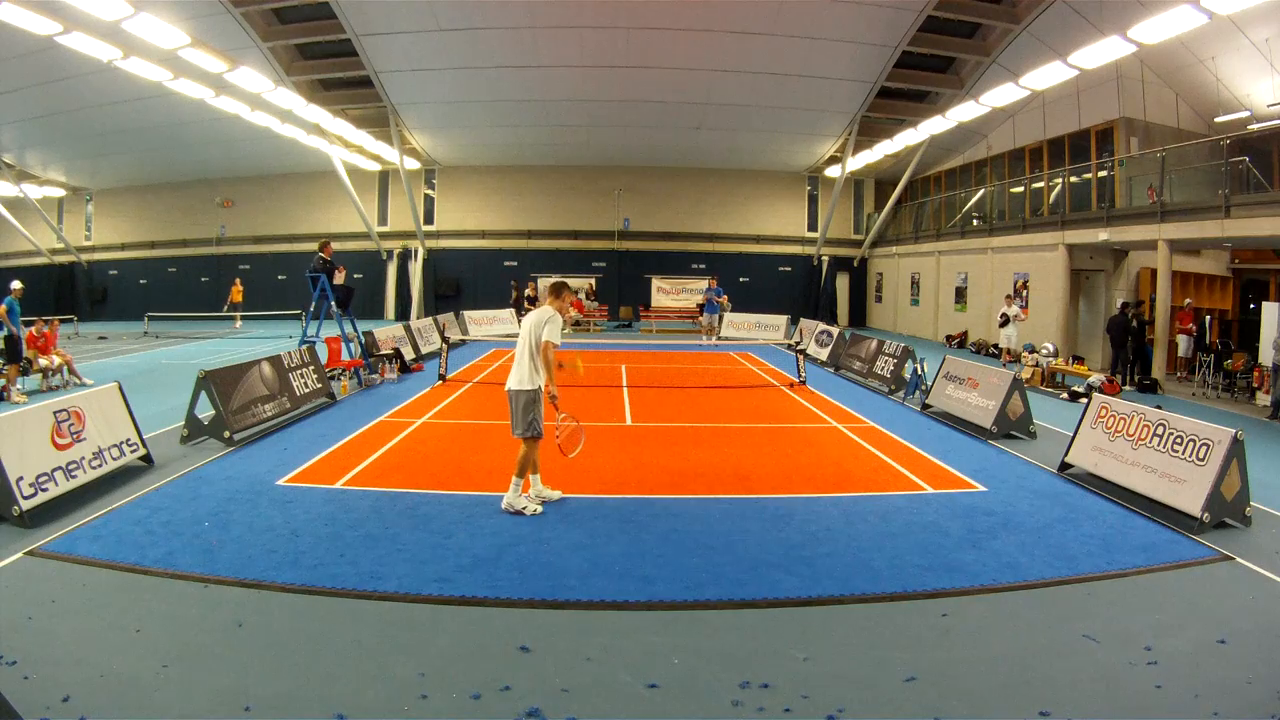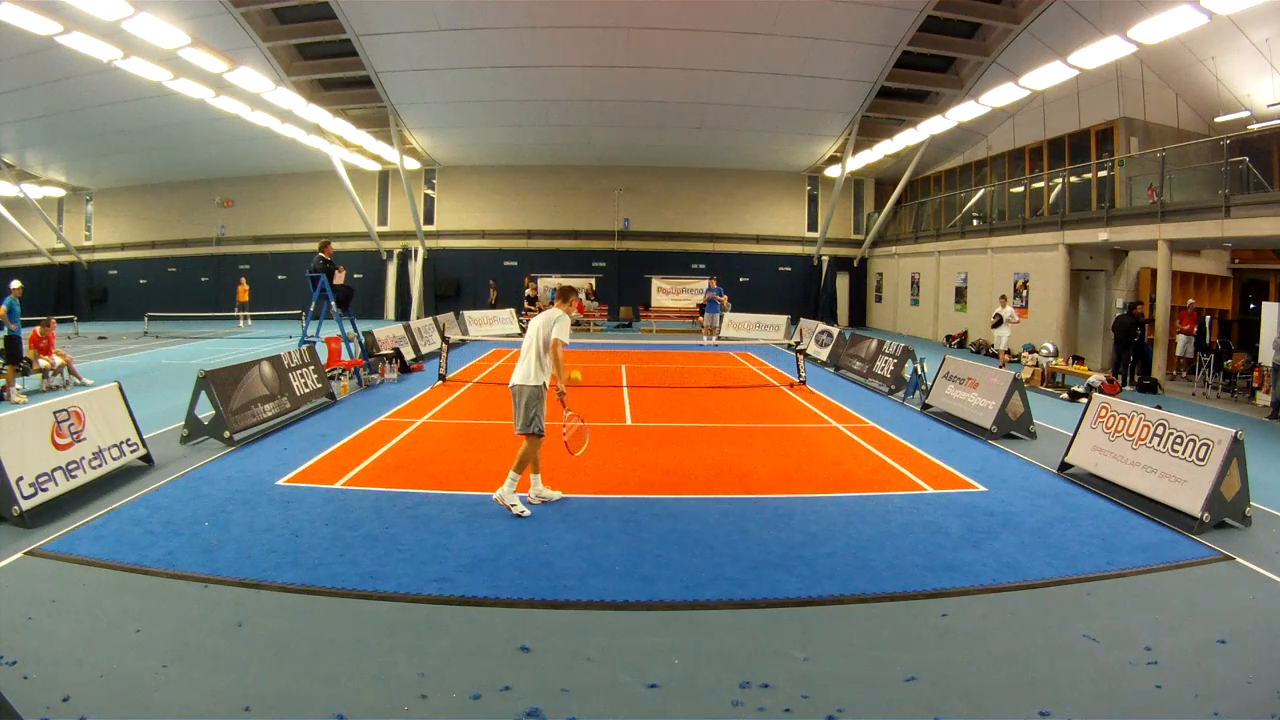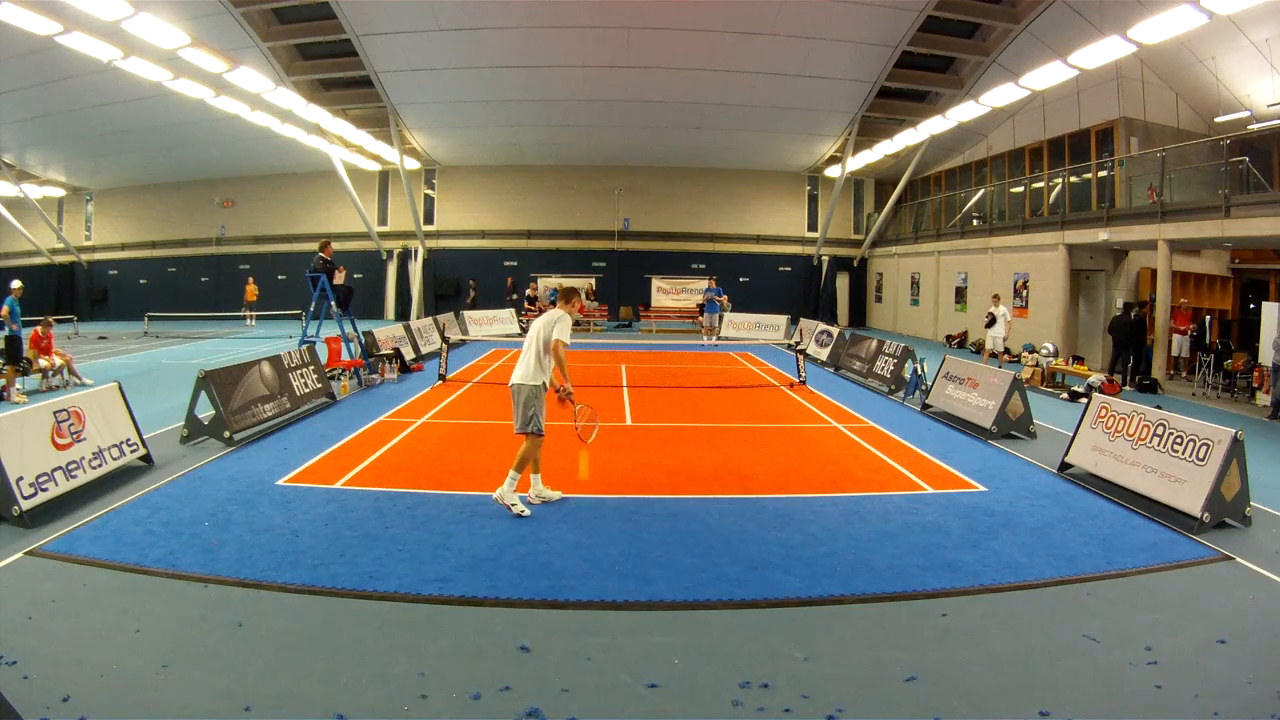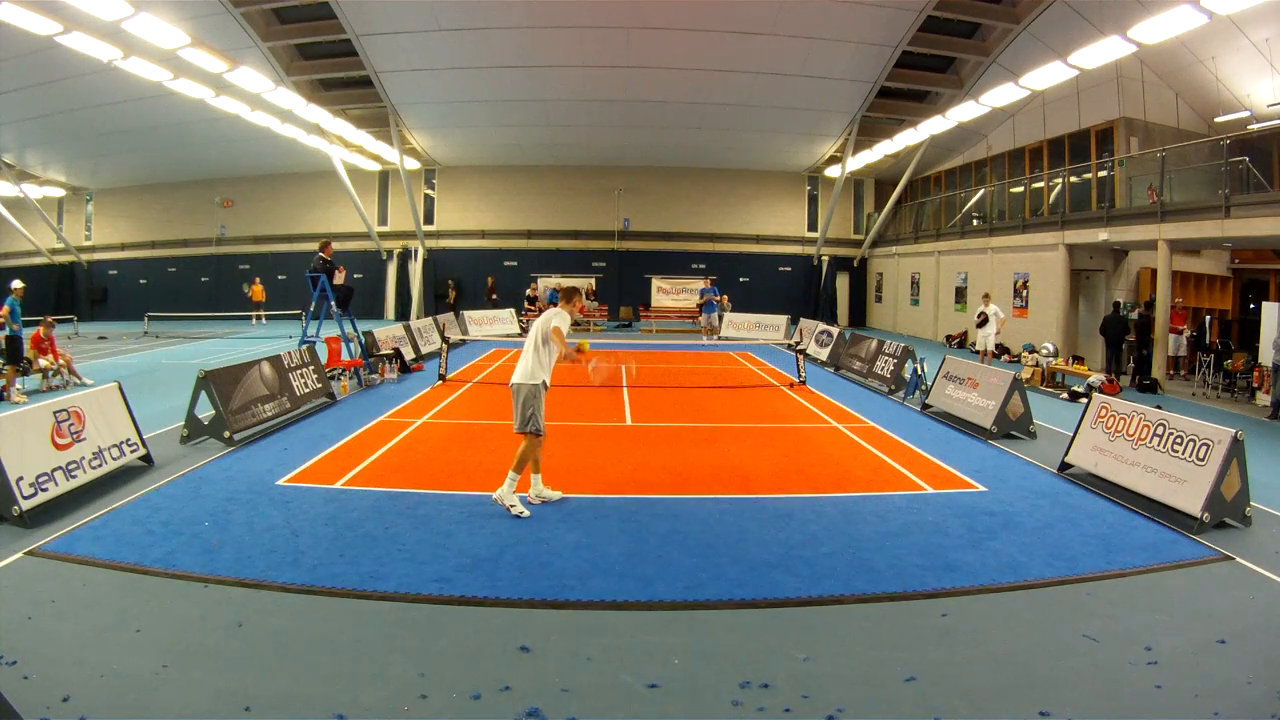
dt=0.5s
person 1, frame 1
left shoulder: (533, 315)
right shoulder: (553, 317)
right elbow: (545, 349)
left wrist: (553, 365)
right wrist: (551, 384)
left hip: (518, 382)
right hip: (528, 385)
left knee: (533, 438)
right knee: (531, 440)
left ankle: (536, 490)
right ankle: (513, 497)
person 1, frame 2
left shoulder: (540, 317)
right shoulder: (562, 317)
right elbow: (555, 347)
left wrist: (556, 376)
right wrist: (560, 381)
left hip: (522, 380)
right hip: (532, 383)
left knee: (536, 437)
right knee: (534, 437)
left ankle: (537, 489)
right ankle: (507, 491)
person 1, frame 3
left shoulder: (543, 318)
right shoulder: (563, 318)
right elbow: (556, 348)
left wrist: (554, 386)
right wrist: (566, 381)
left hip: (524, 381)
right hip: (530, 383)
left knee: (537, 436)
right knee: (533, 437)
left ankle: (537, 489)
right ankle: (507, 490)
person 1, frame 4
left shoulder: (548, 315)
right shoulder: (561, 314)
right elbow: (555, 332)
left wrist: (565, 353)
right wrist: (566, 349)
left hip: (528, 381)
right hip: (531, 382)
left knee: (538, 436)
right knee: (532, 436)
left ankle: (537, 489)
right ankle: (506, 491)
